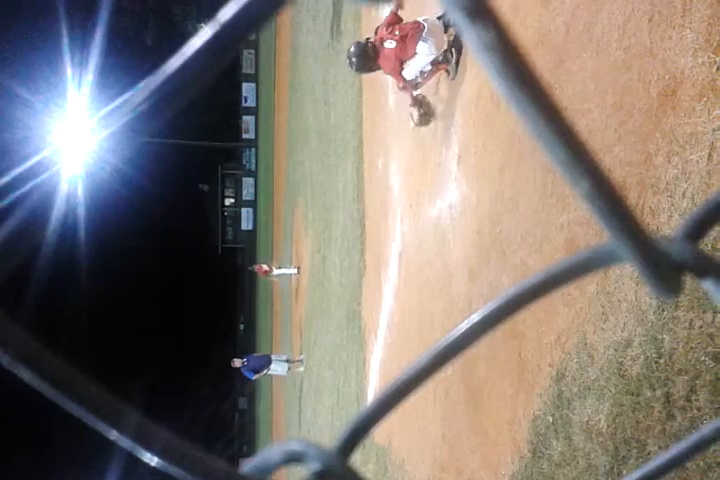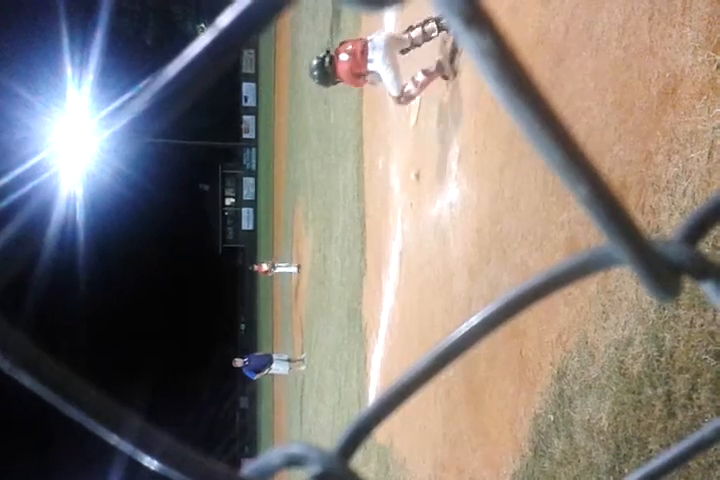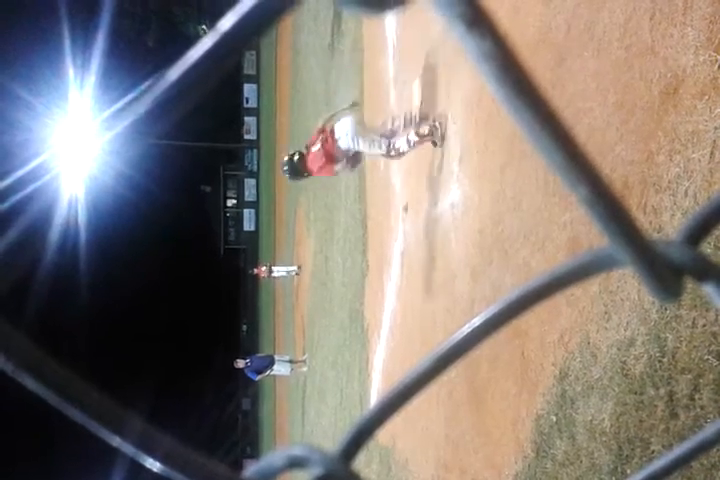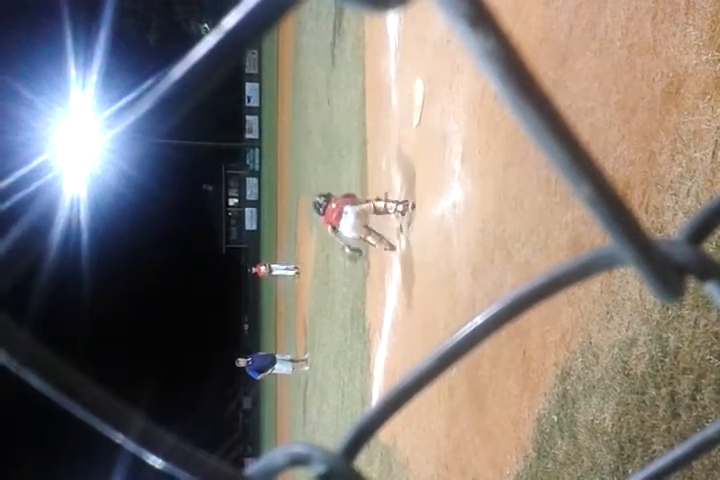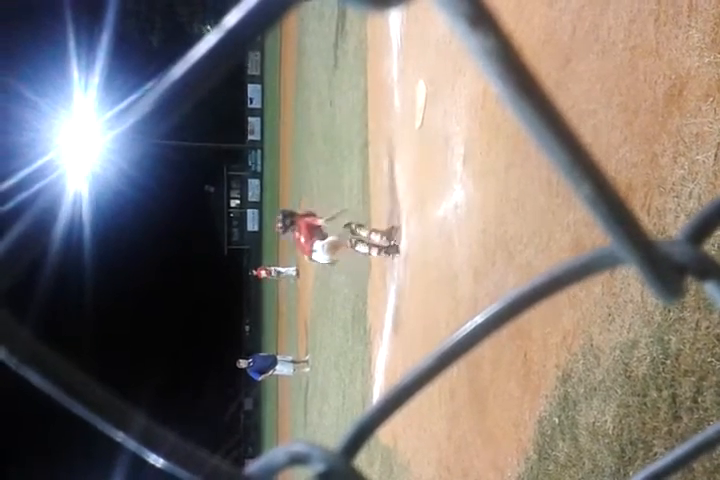
dt=0.5s
person 1, frame 1
left shoulder: (388, 64)
right shoulder: (382, 31)
left elbow: (403, 84)
left wrist: (411, 96)
left hip: (430, 46)
left knee: (409, 81)
left ankle: (446, 59)
right ankle: (444, 22)
person 1, frame 2
left shoulder: (347, 77)
right shoulder: (342, 49)
left elbow: (372, 79)
left hip: (380, 60)
left knee: (400, 96)
right knee: (410, 39)
left ankle: (439, 67)
right ankle: (437, 25)
person 1, frame 3
left shoulder: (317, 166)
right shoulder: (312, 145)
left elbow: (340, 167)
right elbow: (325, 122)
left wrist: (348, 161)
right wrist: (346, 108)
left hip: (351, 138)
left knee: (390, 149)
left ankle: (429, 133)
person 1, frame 4
left shoulder: (325, 218)
right shoulder: (345, 198)
left elbow: (331, 231)
right elbow: (363, 201)
left wrist: (345, 245)
left hip: (349, 230)
left knee: (364, 232)
right knee: (375, 205)
left ankle: (387, 245)
right ankle: (402, 207)
person 1, frame 5
left shoulder: (297, 235)
right shoulder: (303, 219)
left elbow: (307, 255)
right elbow: (323, 221)
right wrist: (339, 213)
left hip: (320, 256)
right hip: (324, 247)
left knee: (353, 242)
right knee: (352, 228)
left ankle: (384, 250)
right ankle: (385, 237)
